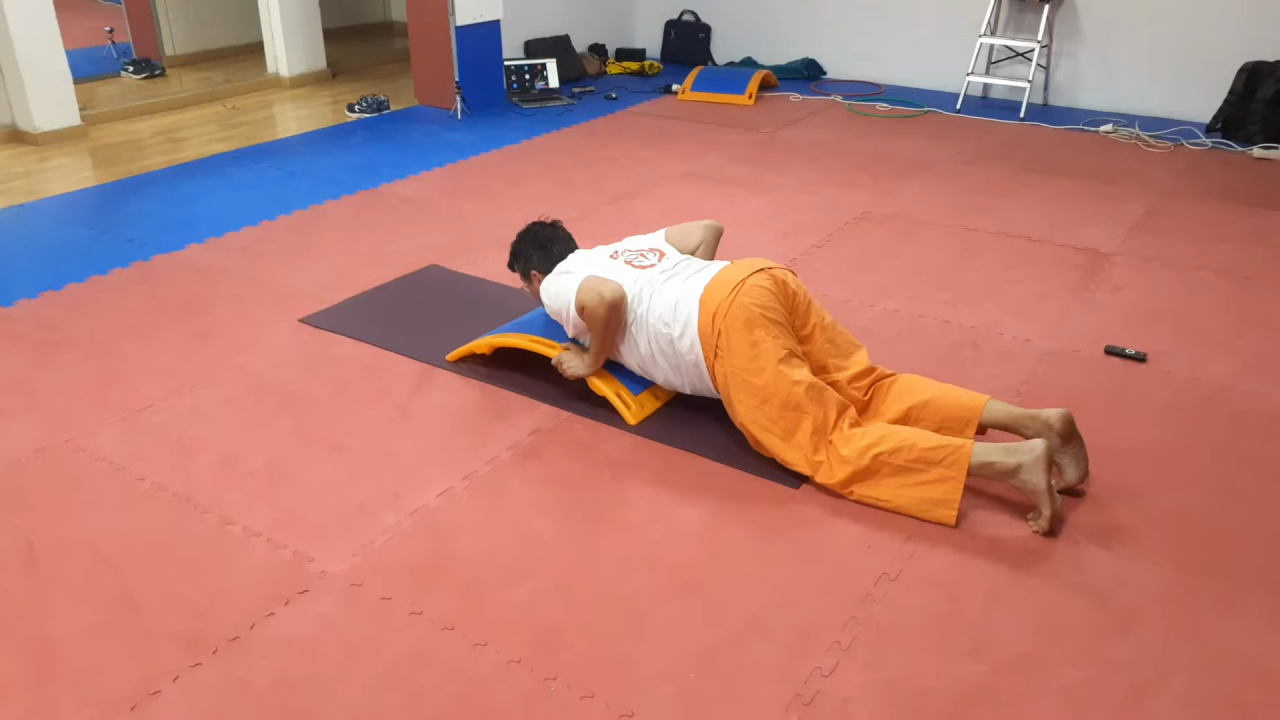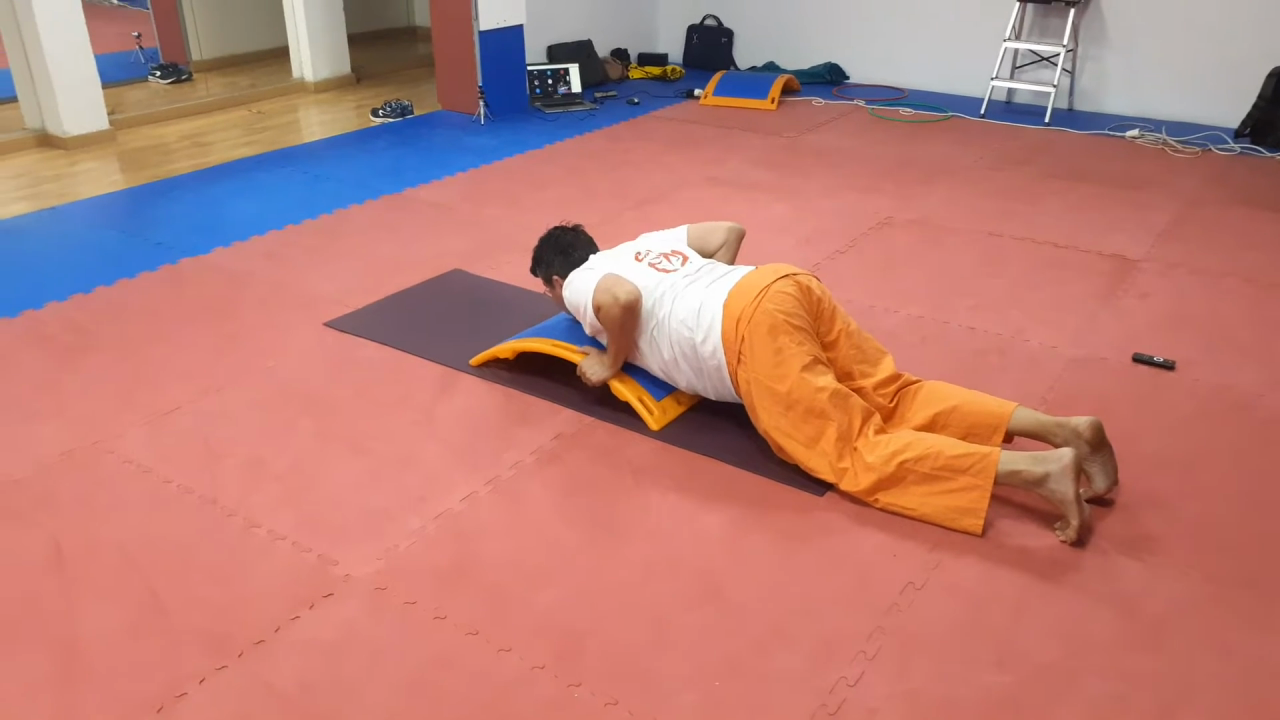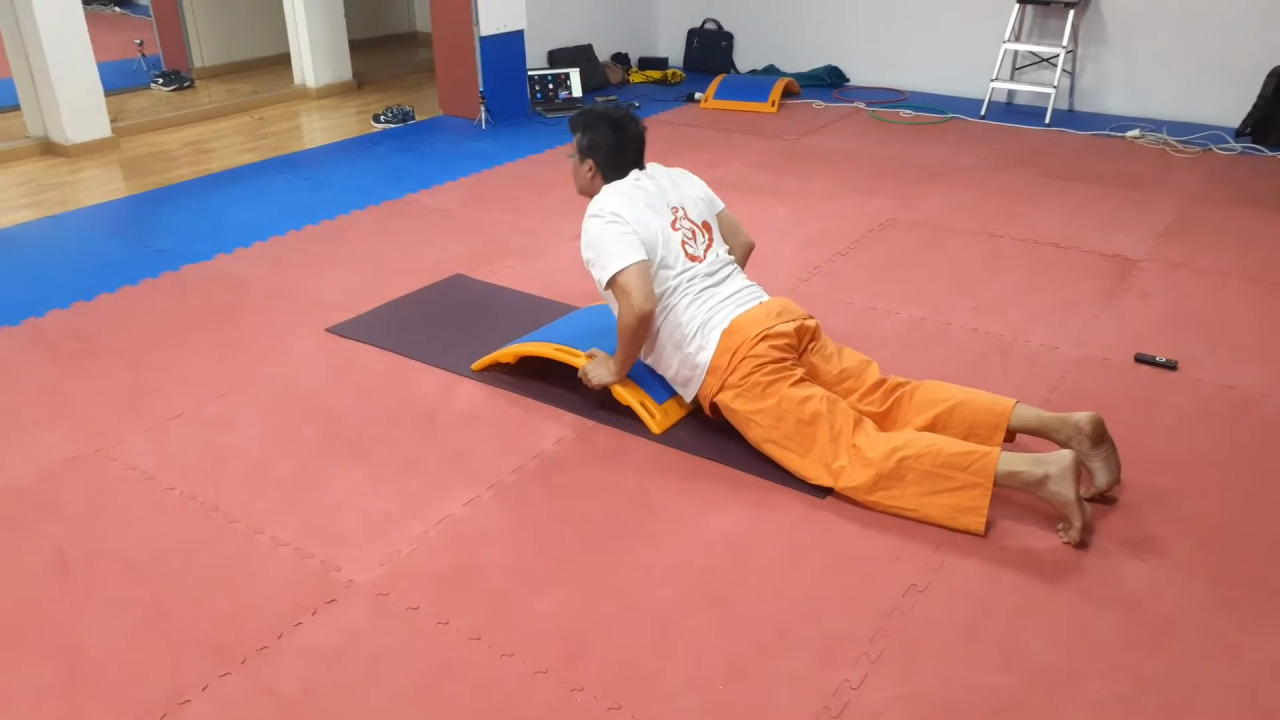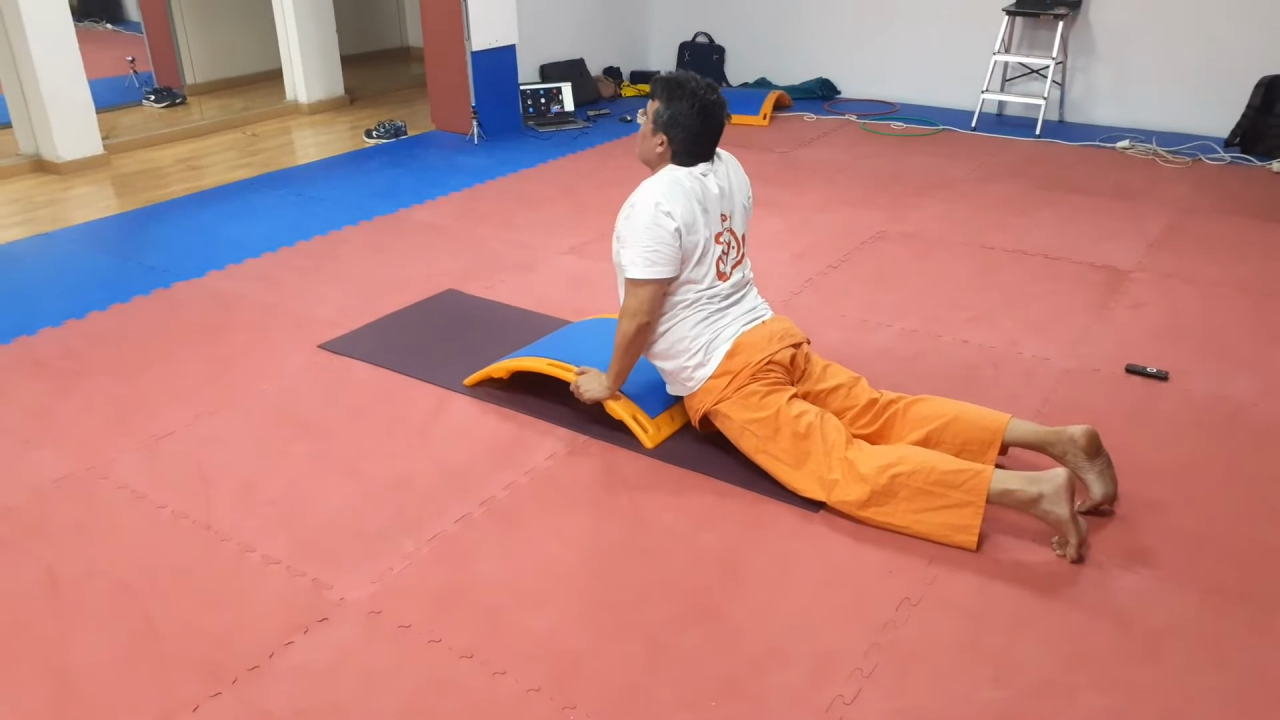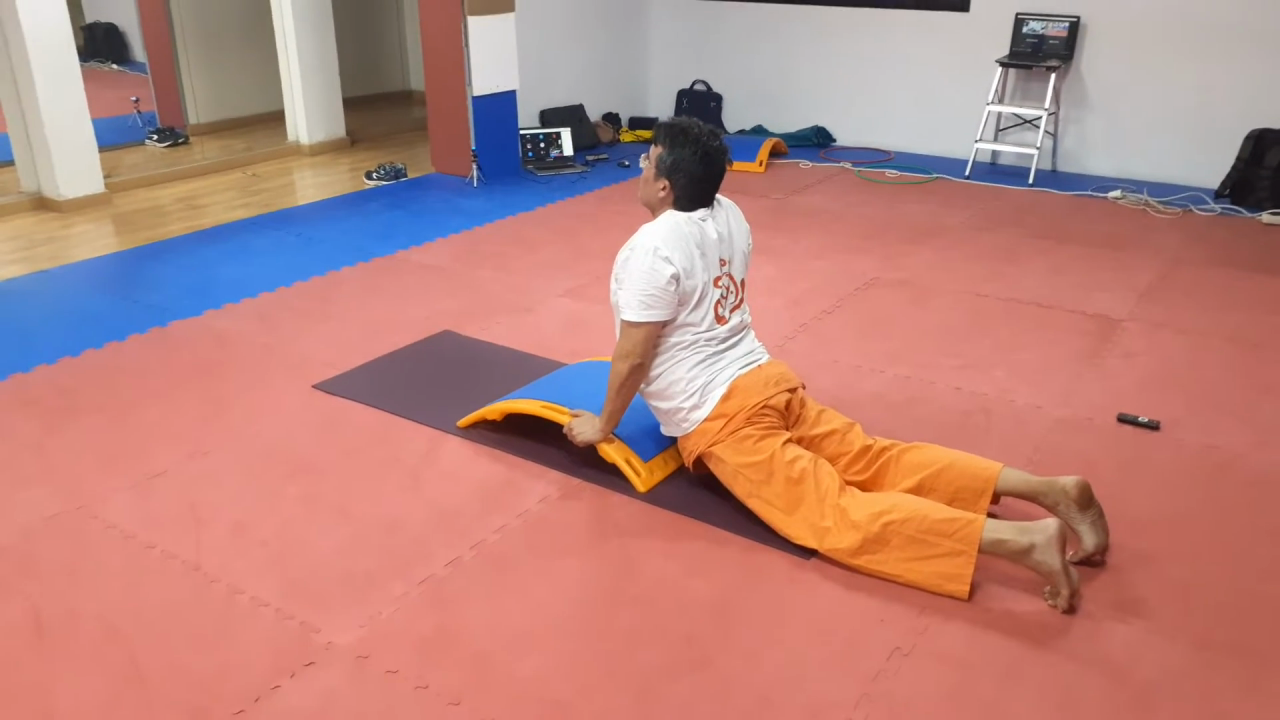
dt=1s
person 1, frame 1
left shoulder: (559, 286)
right shoulder: (623, 247)
left elbow: (605, 297)
right elbow: (708, 229)
left wrist: (594, 360)
left hip: (729, 321)
right hip: (760, 278)
left knee: (833, 446)
right knee: (870, 392)
left ankle: (1015, 460)
right ankle: (1035, 422)
person 1, frame 2
left shoulder: (581, 287)
right shoulder: (644, 244)
left elbow: (619, 298)
right elbow: (730, 231)
left wrist: (612, 362)
left hip: (751, 328)
right hip: (783, 283)
left knee: (856, 453)
right knee: (896, 399)
left ankle: (1042, 470)
right ankle: (1064, 429)
person 1, frame 3
left shoulder: (603, 217)
right shoulder: (675, 178)
left elbow: (639, 306)
left wrist: (618, 369)
left hip: (734, 363)
right hip: (774, 317)
left knee: (853, 456)
right knee: (895, 401)
left ankle: (1038, 471)
right ankle: (1065, 426)
person 1, frame 4
left shoulder: (650, 206)
right shoulder: (727, 169)
left elbow: (639, 315)
left wrist: (610, 382)
left hip: (726, 374)
right hip: (769, 336)
left knee: (845, 471)
right knee: (885, 416)
left ankle: (1032, 490)
right ankle: (1059, 439)
person 1, frame 5
left shoulder: (649, 250)
right shoulder: (727, 215)
left elbow: (632, 356)
left wrist: (603, 425)
left hip: (721, 418)
right hip: (764, 380)
left knee: (837, 517)
right knee: (878, 462)
left ankle: (1024, 540)
right ankle: (1051, 489)
